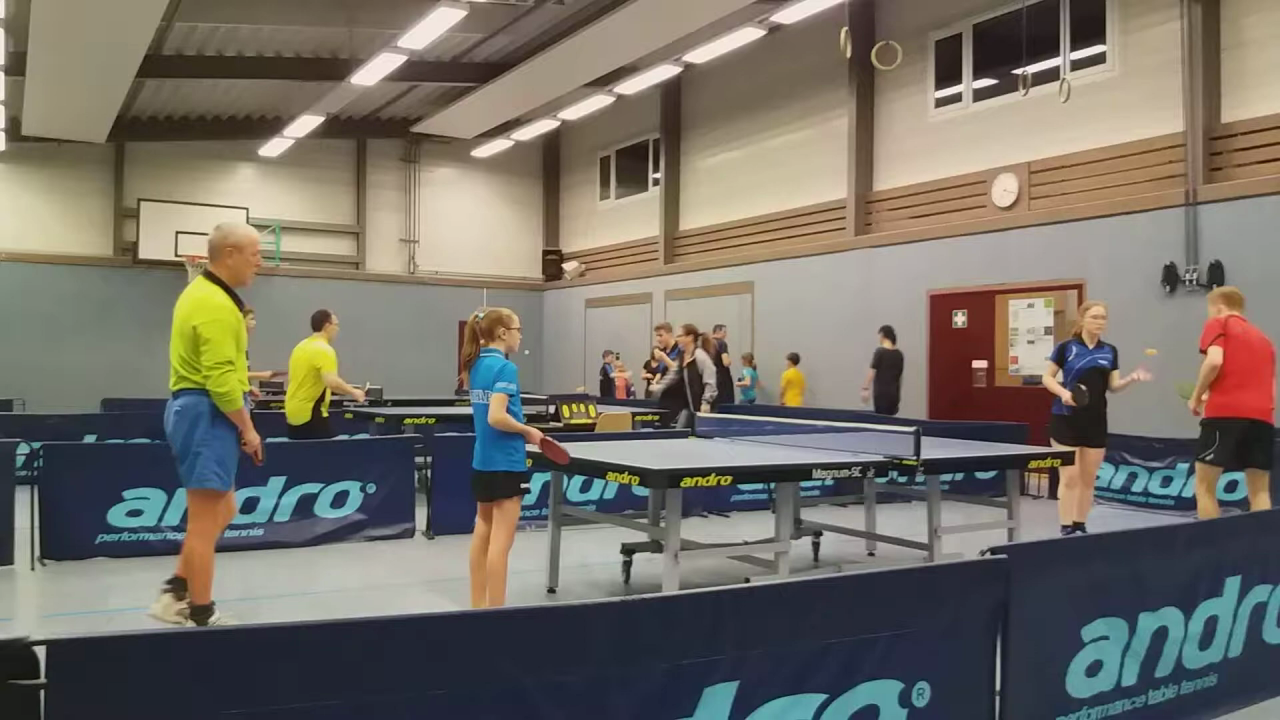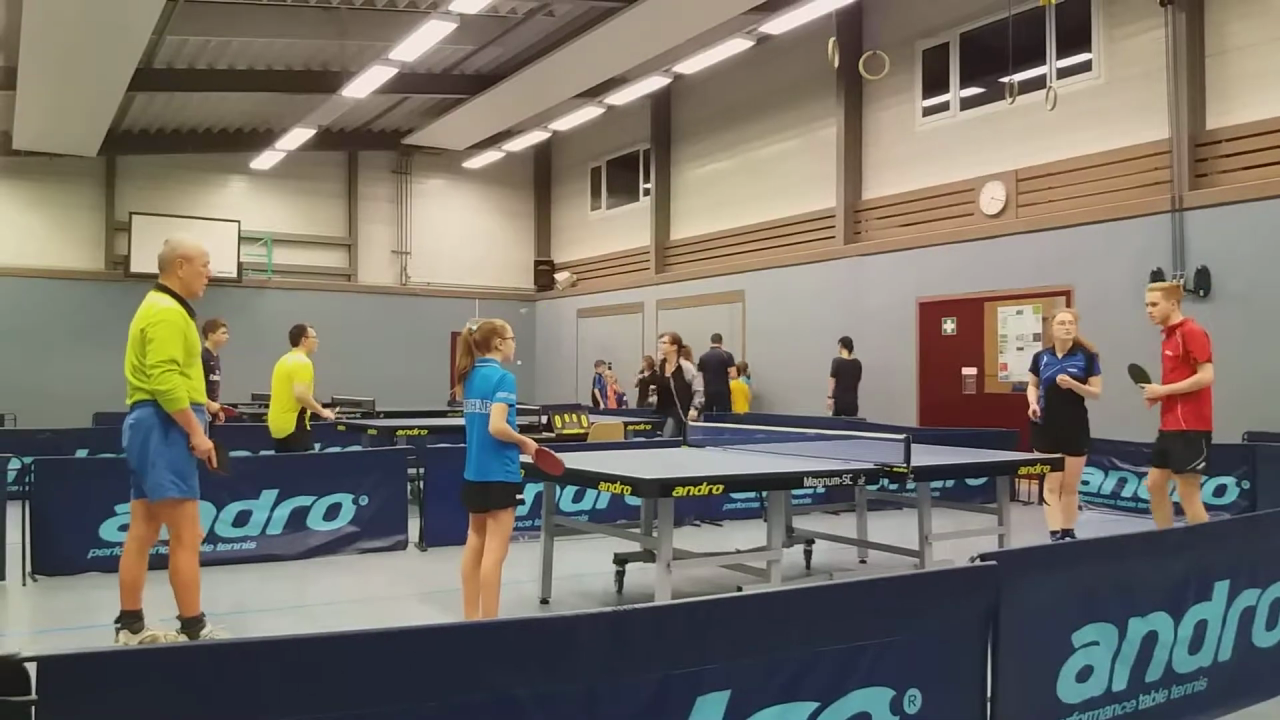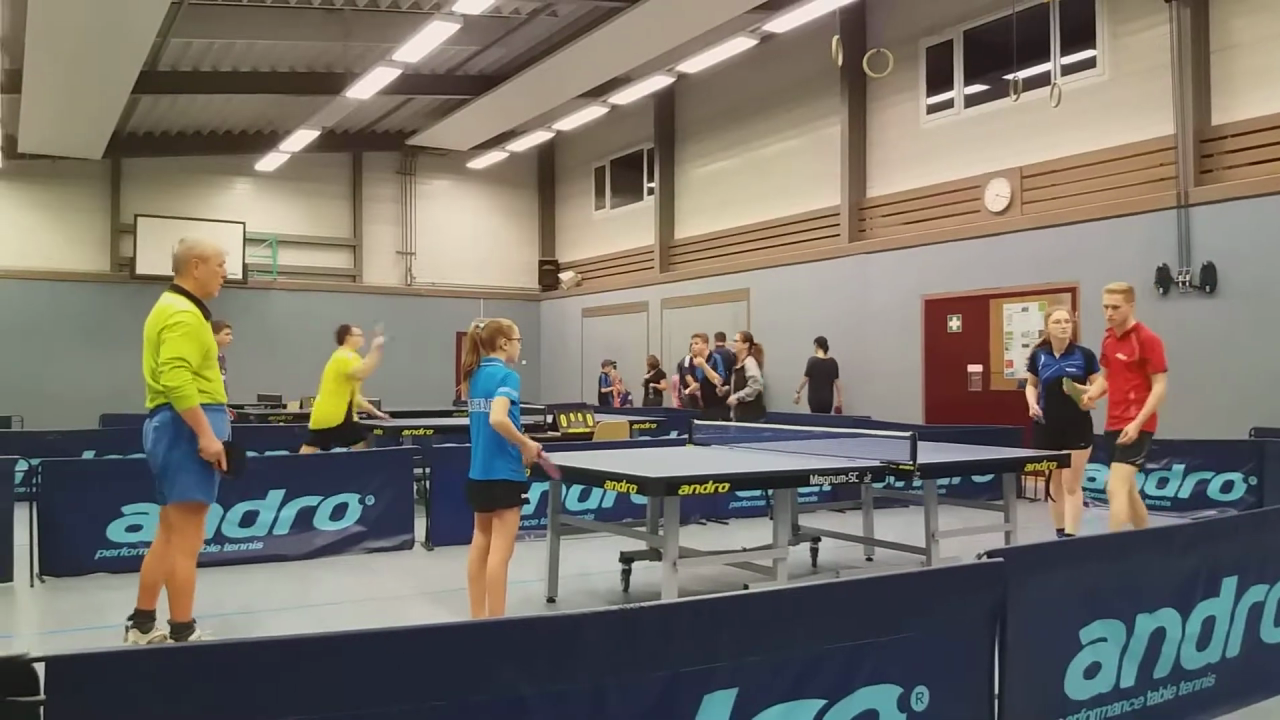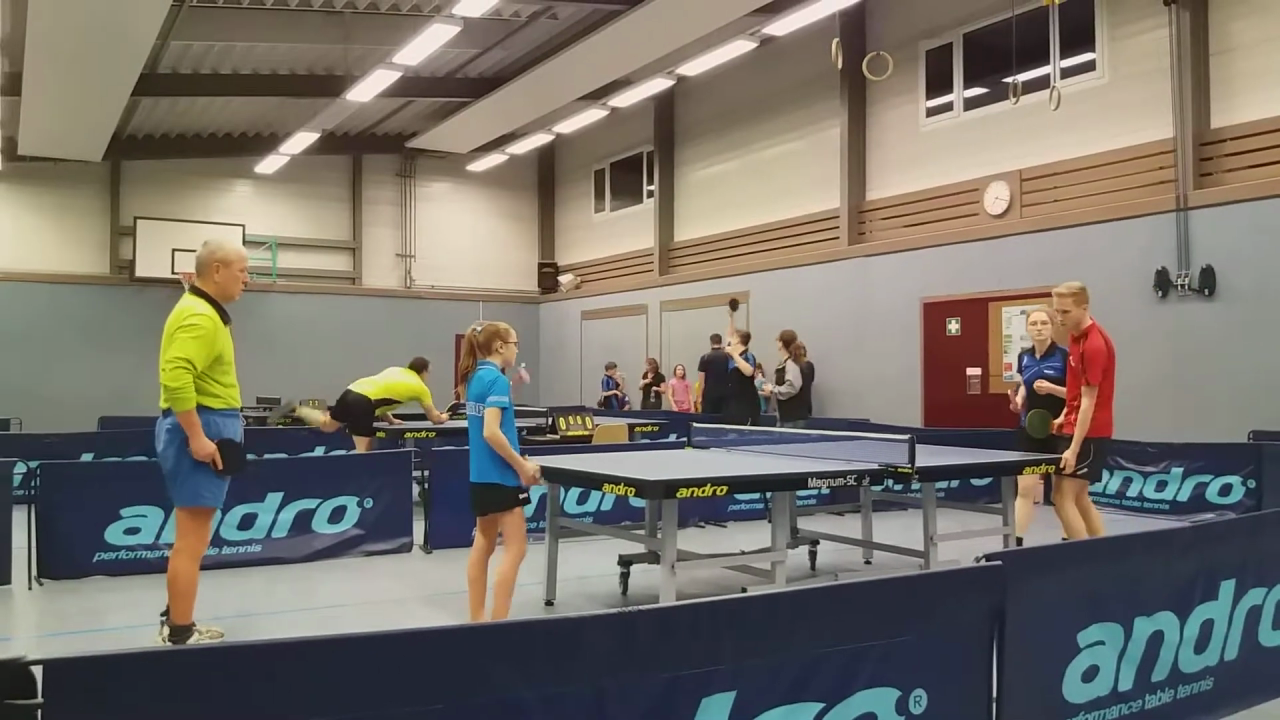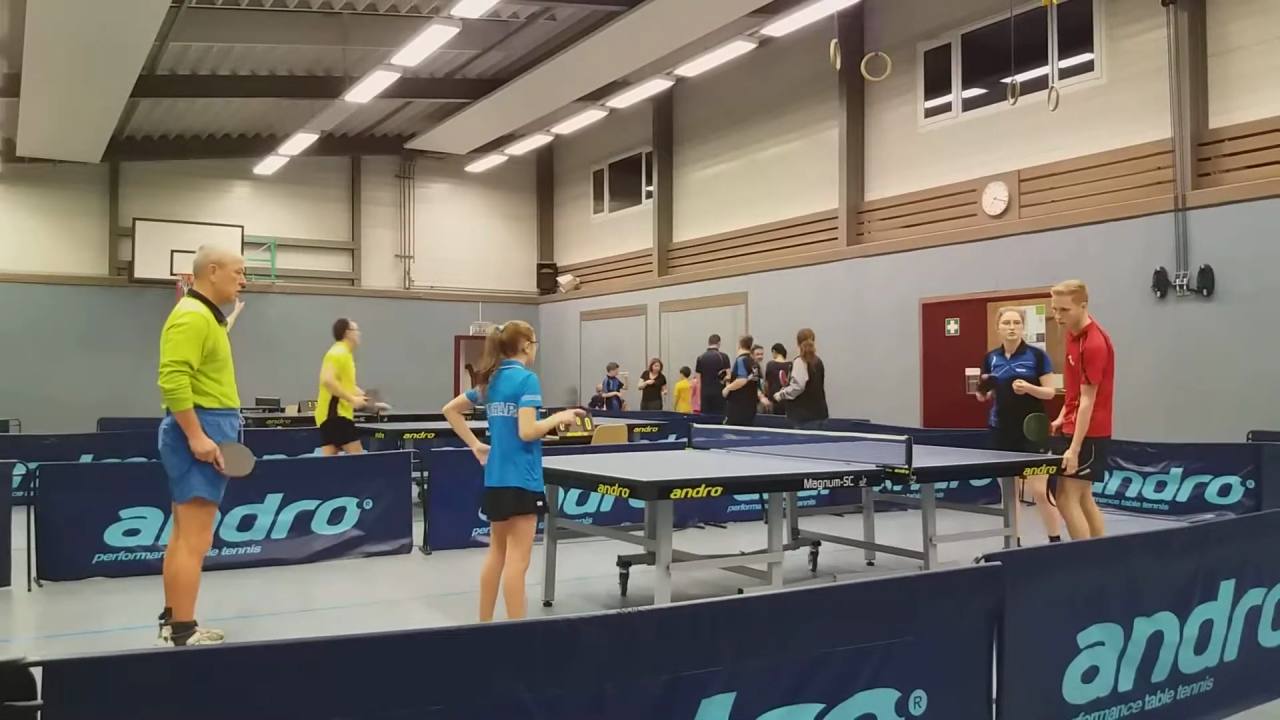
dt=0.7s
person 1, frame 1
left shoulder: (199, 291)
right shoulder: (216, 307)
right elbow: (220, 380)
right wrist: (247, 428)
left hip: (194, 408)
right hip: (208, 414)
left knee: (218, 512)
right knee: (207, 520)
left ankle: (176, 592)
right ankle: (202, 616)
person 1, frame 2
left shoulder: (158, 307)
right shoulder: (167, 312)
right elbow: (165, 381)
left wrist: (193, 426)
right wrist: (197, 433)
left hip: (151, 426)
right hip: (166, 427)
left knee: (142, 533)
right knee: (186, 536)
left ankle: (130, 627)
right ankle: (193, 629)
person 1, frame 3
left shoulder: (173, 306)
right shoulder: (184, 314)
right elbow: (175, 379)
right wrist: (206, 434)
left hip: (179, 428)
right hip: (188, 430)
left knee: (168, 537)
right knee: (187, 541)
left ankle: (141, 625)
right ankle: (182, 635)
person 1, frame 4
left shoulder: (203, 311)
right shoulder: (199, 317)
right elbow: (175, 378)
right wrist: (197, 437)
left hip: (204, 429)
right hip: (200, 430)
left knee: (190, 539)
right knee: (192, 542)
left ankle: (174, 622)
right ankle: (180, 637)
person 1, frame 5
left shoulder: (204, 315)
right shoulder: (193, 316)
right elbow: (171, 379)
right wrist: (196, 436)
left hip: (206, 429)
right hip: (199, 431)
left knee: (183, 535)
right knee: (195, 540)
left ankle: (172, 622)
right ankle: (182, 633)
person 2, frame 1
left shoulder: (477, 366)
right shoulder: (505, 368)
right elbow: (497, 417)
left wrist: (520, 429)
right wrist: (529, 431)
left hip: (483, 462)
right hip: (506, 463)
left knee: (483, 533)
right knee: (500, 541)
left ankle: (478, 605)
right ankle: (495, 610)
person 2, frame 2
left shoulder: (470, 377)
right shoulder: (503, 378)
right elbow: (497, 427)
left wrist: (515, 441)
right wrist: (524, 441)
left hip: (474, 473)
right hip: (500, 474)
left knee: (474, 545)
right knee: (494, 551)
left ankle: (471, 617)
right ankle: (488, 621)
person 2, frame 3
left shoulder: (476, 375)
right shoulder: (507, 376)
right elbow: (498, 418)
right wrist: (526, 446)
left hip: (480, 472)
right hip: (505, 473)
left knee: (481, 544)
right knee: (500, 550)
left ankle: (478, 616)
right ankle: (495, 621)
person 2, frame 4
left shoulder: (475, 377)
right shoulder: (496, 379)
right elbow: (491, 432)
left wrist: (514, 382)
right wrist: (522, 465)
left hip: (480, 475)
right hip: (501, 476)
left knee: (483, 546)
right knee: (515, 551)
left ankle: (477, 619)
right ankle: (498, 623)
person 2, frame 5
left shoulder: (491, 381)
right shoulder: (528, 379)
left elbow: (450, 410)
right elbow: (527, 431)
left wrist: (475, 445)
right wrist: (560, 418)
left hip: (495, 478)
right hip: (521, 480)
left knee: (497, 553)
right knee: (516, 560)
left ankle: (484, 622)
person 3, frame 1
left shoulder: (1217, 324)
right shoulder: (1263, 338)
left elbow: (1214, 360)
left wrist: (1197, 396)
left hip: (1225, 413)
right hip: (1262, 416)
left knee: (1204, 484)
right knee: (1259, 490)
person 3, frame 2
left shoulder: (1192, 332)
right shoulder: (1169, 336)
left elbow: (1206, 377)
left wrist: (1164, 390)
right wrist: (1159, 394)
left hip: (1190, 426)
right hip: (1171, 424)
left knee: (1188, 494)
right knee: (1154, 486)
person 3, frame 3
left shoulder: (1148, 339)
right shoulder: (1108, 338)
left elbow: (1160, 387)
left wrist: (1136, 424)
right wrist: (1091, 394)
left hip: (1136, 427)
right hip: (1116, 425)
left knee: (1116, 488)
right knee: (1128, 490)
person 3, frame 4
left shoulder: (1094, 345)
right shoulder: (1077, 335)
left elbow: (1088, 402)
left wrist: (1074, 449)
right wrist: (1064, 416)
left hip: (1088, 433)
right hip: (1076, 427)
left knee: (1063, 498)
right knee: (1079, 498)
person 3, frame 5
left shoulder: (1094, 344)
right shoulder: (1074, 334)
left elbow: (1088, 401)
left wrist: (1074, 449)
right wrist: (1063, 417)
left hip: (1088, 433)
right hip: (1074, 427)
left knee: (1067, 499)
right knee: (1082, 497)
person 4, frame 1
left shoulder: (1109, 351)
right shoulder: (1066, 348)
left elbow: (1112, 387)
right elbow: (1047, 378)
left wrist: (1132, 378)
right wrist: (1063, 393)
left hip: (1095, 420)
right hip: (1066, 419)
left knee: (1088, 479)
right knee: (1069, 477)
left ankle: (1080, 526)
right ankle: (1066, 528)
person 4, frame 2
left shoulder: (1086, 357)
right shoulder: (1040, 357)
left elbow: (1096, 392)
right elbow: (1032, 386)
left wrist: (1072, 384)
right wrist: (1033, 404)
left hip: (1075, 428)
right hip: (1045, 428)
left knee: (1071, 486)
right knee: (1051, 484)
left ankle: (1069, 533)
right ankle: (1055, 535)
person 4, frame 3
left shoulder: (1085, 355)
right shoulder: (1038, 356)
right elbow: (1031, 385)
left wrist: (1081, 389)
right wrist: (1032, 405)
left hip: (1077, 426)
right hip: (1046, 426)
left knee: (1071, 485)
right knee: (1054, 484)
left ankle: (1070, 536)
right ankle: (1060, 533)
person 4, frame 4
left shoulder: (1065, 356)
right shoulder: (1024, 357)
left wrist: (1051, 389)
right wrist: (1018, 400)
right hip: (1030, 429)
right knee: (1025, 489)
right ankle: (1017, 542)
person 4, frame 5
left shoulder: (1037, 355)
right shoulder: (991, 358)
left elbow: (1050, 391)
left wrist: (1028, 388)
right wrist: (984, 394)
right hip: (1001, 430)
left knee: (1040, 490)
left ankle: (1055, 540)
